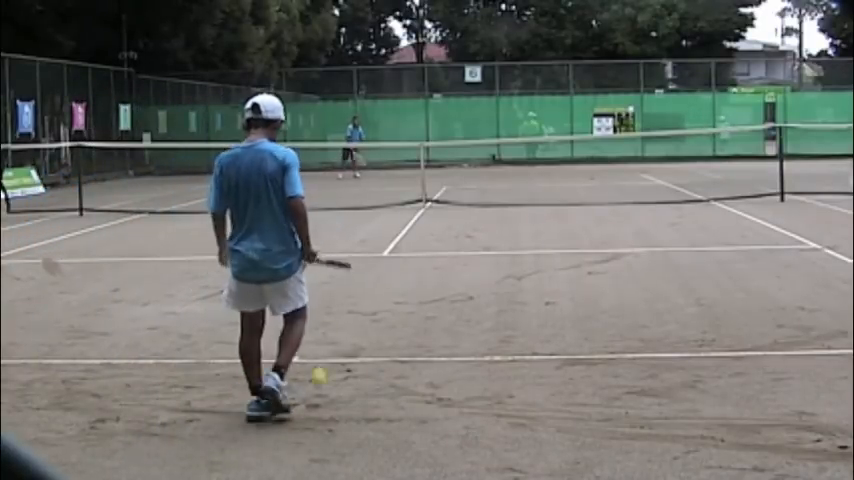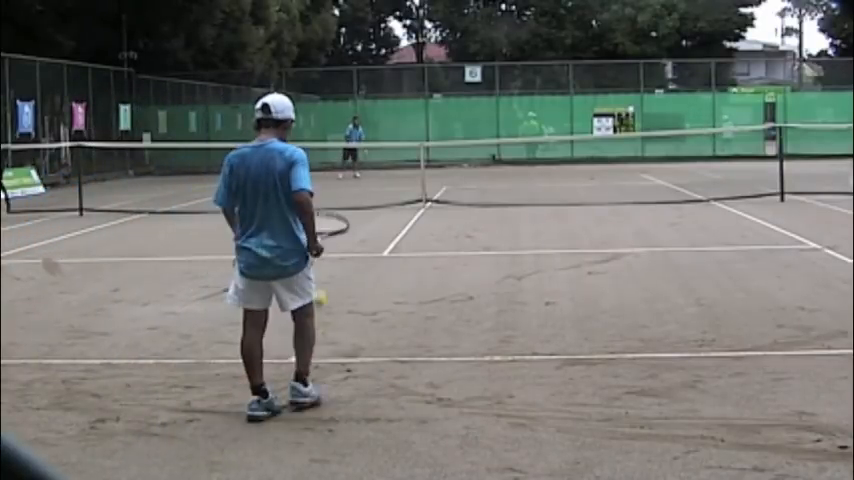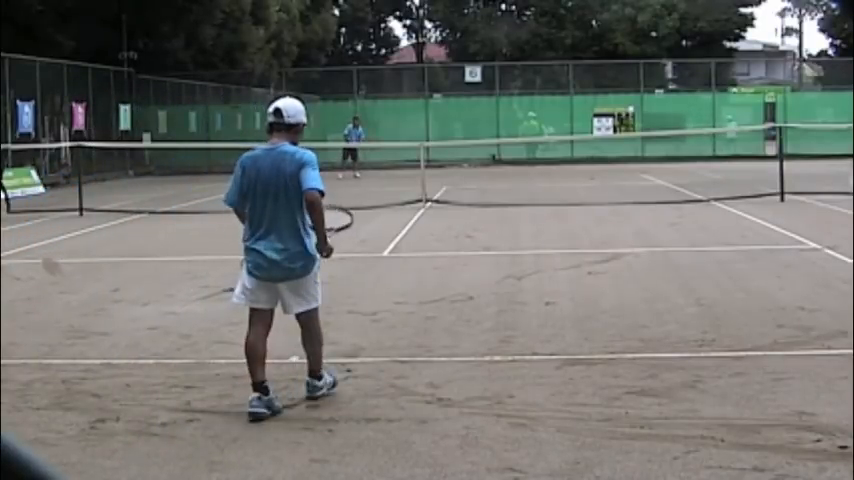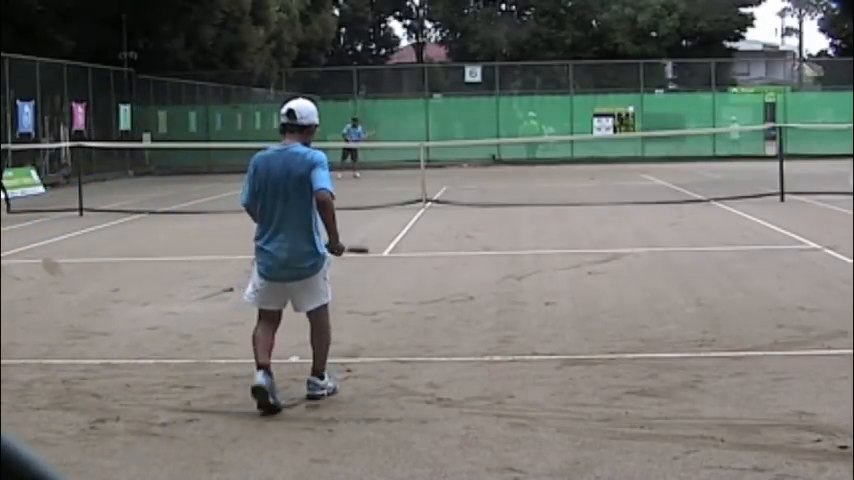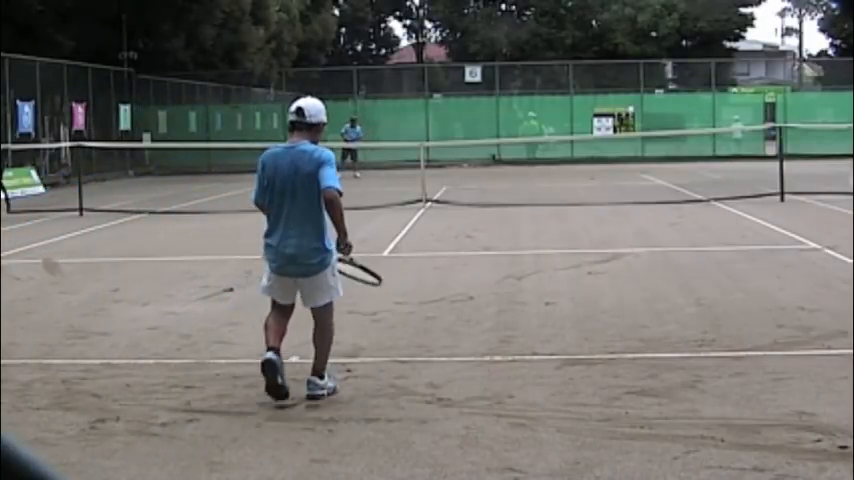
dt=0.1s
person 1, frame 1
left shoulder: (225, 160)
right shoulder: (284, 157)
left elbow: (217, 211)
right elbow: (296, 205)
left wrist: (223, 246)
right wrist: (306, 245)
left hip: (242, 259)
right hip: (281, 258)
left knee: (250, 327)
right knee: (296, 320)
left ankle: (258, 397)
right ankle: (276, 377)
person 1, frame 2
left shoulder: (234, 159)
right shoulder: (293, 155)
left elbow: (226, 206)
right elbow: (302, 199)
right wrist: (312, 239)
left hip: (250, 255)
right hip: (289, 254)
left knee: (253, 326)
right knee: (304, 317)
left ankle: (259, 397)
right ankle: (301, 386)
person 1, frame 3
left shoulder: (247, 160)
right shoulder: (303, 158)
left elbow: (236, 206)
right elbow: (312, 198)
right wrist: (322, 239)
left hip: (258, 256)
right hip: (297, 256)
left knee: (258, 324)
right knee: (309, 320)
left ankle: (261, 395)
right ankle: (317, 379)
person 1, frame 4
left shoulder: (259, 161)
right shoulder: (314, 158)
left elbow: (250, 206)
right elbow: (323, 198)
right wrist: (334, 239)
left hip: (268, 255)
right hip: (306, 256)
left knee: (266, 321)
right knee: (319, 317)
left ankle: (263, 374)
right ankle: (318, 380)
person 1, frame 5
left shoulder: (268, 158)
right shoulder: (322, 157)
left elbow: (261, 204)
right elbow: (331, 196)
right wrist: (342, 236)
left hip: (278, 252)
right hip: (315, 252)
left knee: (279, 312)
right knee: (322, 315)
left ankle: (272, 355)
right ankle: (318, 379)
